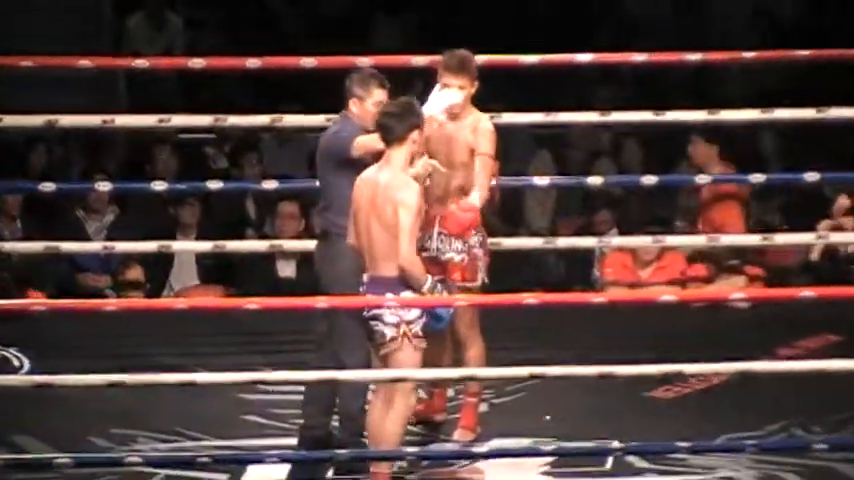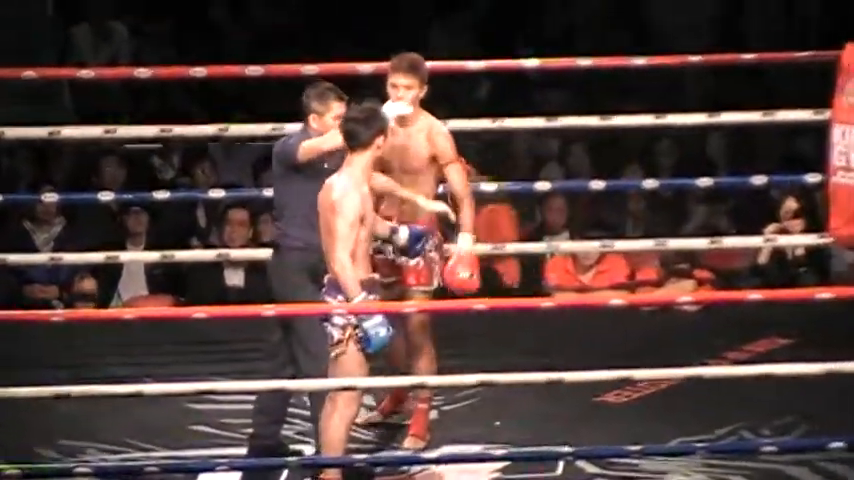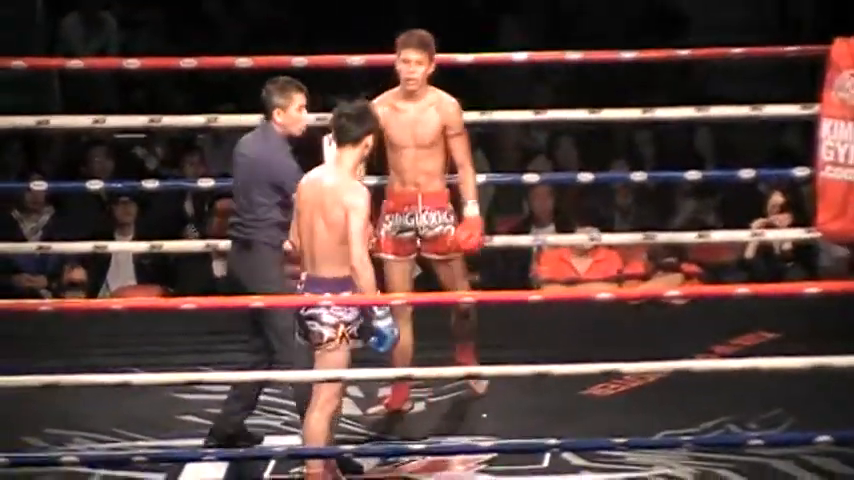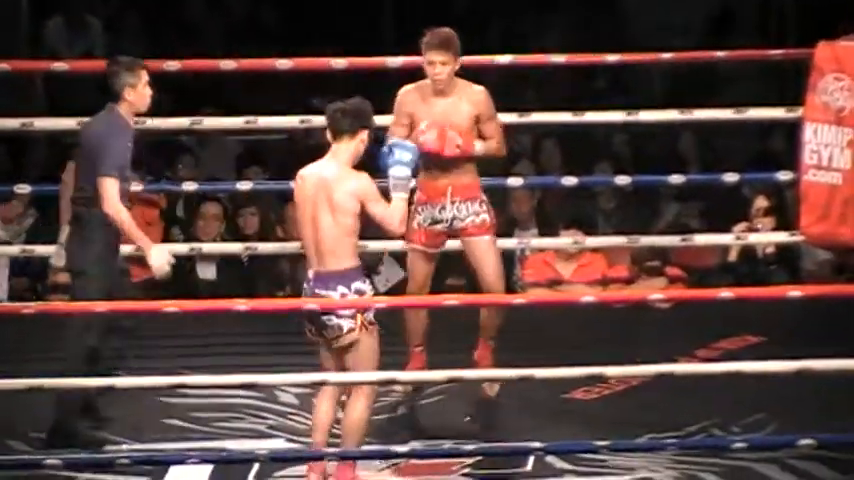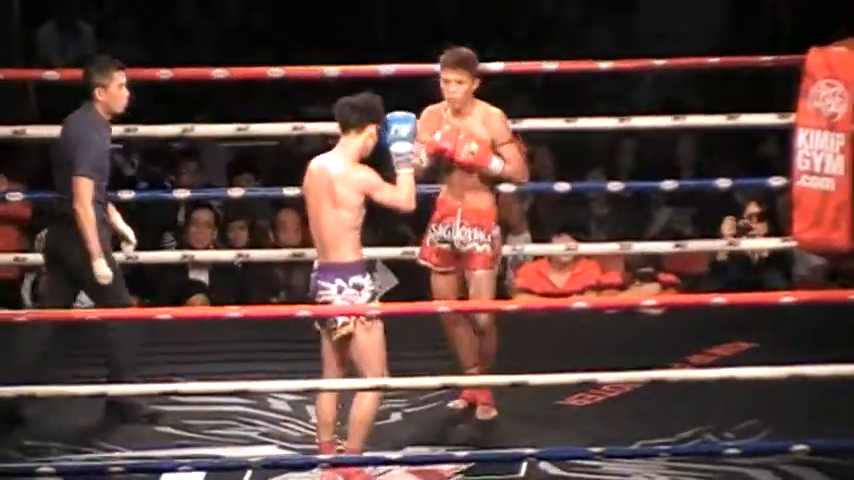
dt=0.7s
person 1, frame 1
left shoulder: (356, 137)
right shoulder: (337, 137)
right elbow: (376, 144)
left hip: (353, 249)
right hip: (341, 250)
left knee: (334, 344)
right knee: (353, 348)
left ankle: (316, 431)
right ankle: (351, 447)
person 1, frame 2
left shoulder: (334, 154)
right shoulder: (288, 149)
left elbow: (368, 178)
right elbow: (321, 146)
left wrist: (419, 200)
left hip: (312, 260)
right hip: (293, 262)
left knee: (289, 354)
right knee: (318, 356)
left ankle: (263, 438)
person 1, frame 3
left shoulder: (248, 143)
right shoulder: (276, 154)
left hip: (246, 252)
right hip: (262, 257)
left knee: (267, 347)
right knee: (292, 349)
left ankle: (228, 428)
person 1, frame 4
left shoulder: (104, 124)
right shoulder: (113, 134)
left elbow: (71, 175)
right elbow: (111, 205)
left wrist: (67, 227)
right wrist: (149, 249)
left hip: (94, 237)
right hip: (96, 240)
left knee: (105, 319)
right knee: (85, 332)
left ankle: (83, 396)
right ankle: (65, 424)
person 1, frame 5
left shoulder: (84, 122)
right shoulder: (90, 134)
right elbow: (82, 203)
left wrist: (119, 221)
right wrist: (98, 257)
left hip: (60, 232)
right hip: (77, 234)
left knee: (48, 318)
right knee: (120, 311)
right ankle: (121, 398)
person 2, frame 1
left shoulder: (482, 128)
right shoulder: (429, 122)
left elbow: (482, 180)
left wrist: (472, 202)
left hip: (464, 235)
right hip: (430, 229)
left knee: (466, 326)
left ankle: (470, 413)
right ankle: (436, 400)
person 2, frame 2
left shoulder: (435, 133)
left elbow: (462, 192)
left wrist: (465, 242)
left knee: (418, 330)
left ankle: (421, 419)
right ankle: (397, 395)
person 2, frame 3
left shoulder: (446, 106)
right shoulder: (380, 108)
left elbow: (463, 165)
left wrist: (473, 212)
left hip: (438, 209)
right hip: (395, 209)
left knee: (461, 298)
right knee: (398, 306)
left ankle: (467, 363)
right ankle: (400, 392)
person 2, frame 4
left shoulder: (477, 96)
right shoulder: (408, 97)
left elbow: (498, 145)
left wrist: (471, 146)
right wrist: (416, 144)
left hip: (469, 198)
right hip: (428, 198)
left knee: (495, 289)
right knee: (415, 292)
left ankle: (484, 356)
right ankle: (416, 363)
person 2, frame 5
left shoulder: (494, 119)
right shoulder: (431, 115)
left elbow: (521, 173)
right elbow: (417, 168)
left wrist: (487, 162)
right wrist: (430, 154)
left hip: (480, 221)
right hip: (443, 218)
left knee: (481, 319)
right knee: (449, 314)
left ankle: (486, 388)
right ankle: (474, 384)
person 3, frame 1
left shoulder: (364, 180)
right shoulder: (406, 187)
right elbow: (406, 257)
right wrist: (434, 289)
left hip: (372, 291)
right hip: (397, 296)
left knee: (384, 394)
right knee: (403, 400)
person 3, frame 2
left shoulder: (337, 182)
right shoulder: (351, 191)
right elbow: (341, 260)
left wrist: (400, 233)
right wrist: (367, 311)
left hip: (341, 295)
right hip: (351, 298)
left knee: (336, 397)
right knee: (346, 400)
person 3, frame 3
left shoulder: (308, 180)
right shoulder: (353, 190)
right elbow: (358, 260)
right wrist: (378, 310)
left hip: (309, 289)
right hip: (335, 297)
left knee: (325, 391)
right knee: (326, 397)
person 3, frame 4
left shoulder: (304, 176)
right shoulder: (356, 181)
right elbow: (397, 225)
right wrist: (401, 177)
left hip: (315, 284)
right hip: (347, 287)
left knee: (330, 384)
right knee: (364, 389)
person 3, frame 5
left shoulder: (315, 166)
right shoulder: (359, 176)
right elbow: (406, 203)
right wrist: (403, 152)
left hip: (322, 277)
right hip: (348, 281)
left knee: (333, 377)
right knee: (374, 380)
